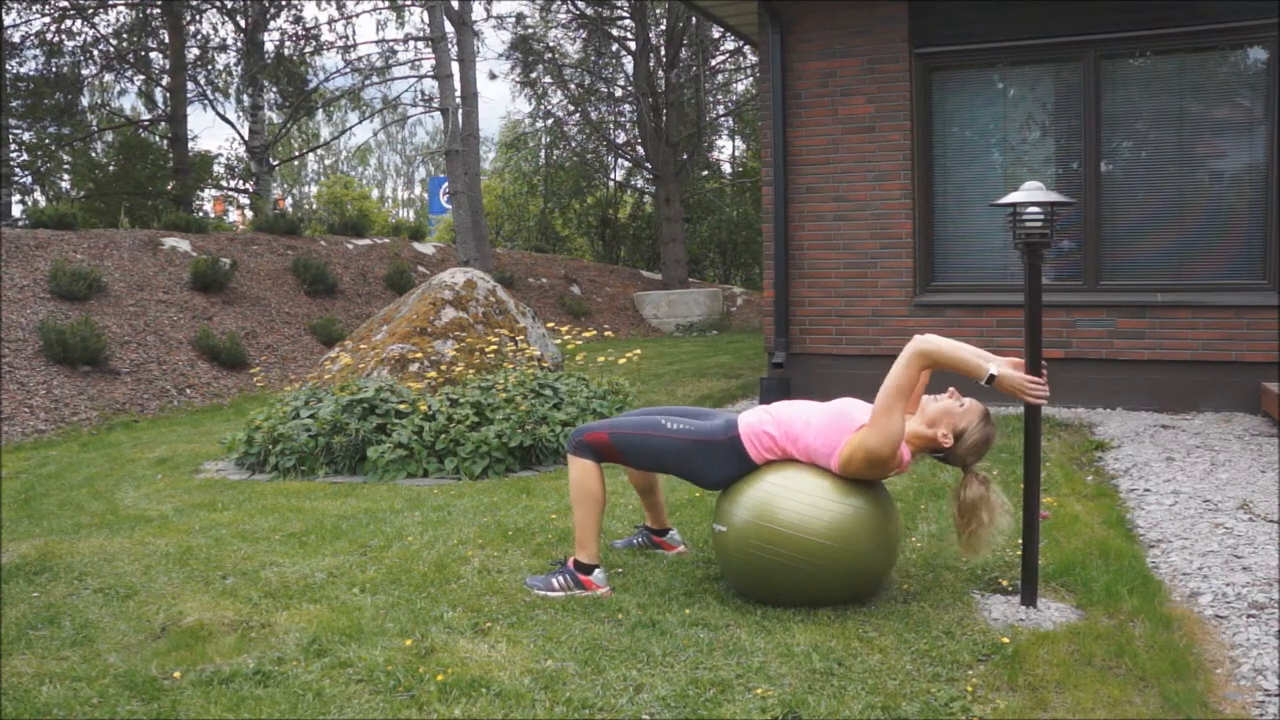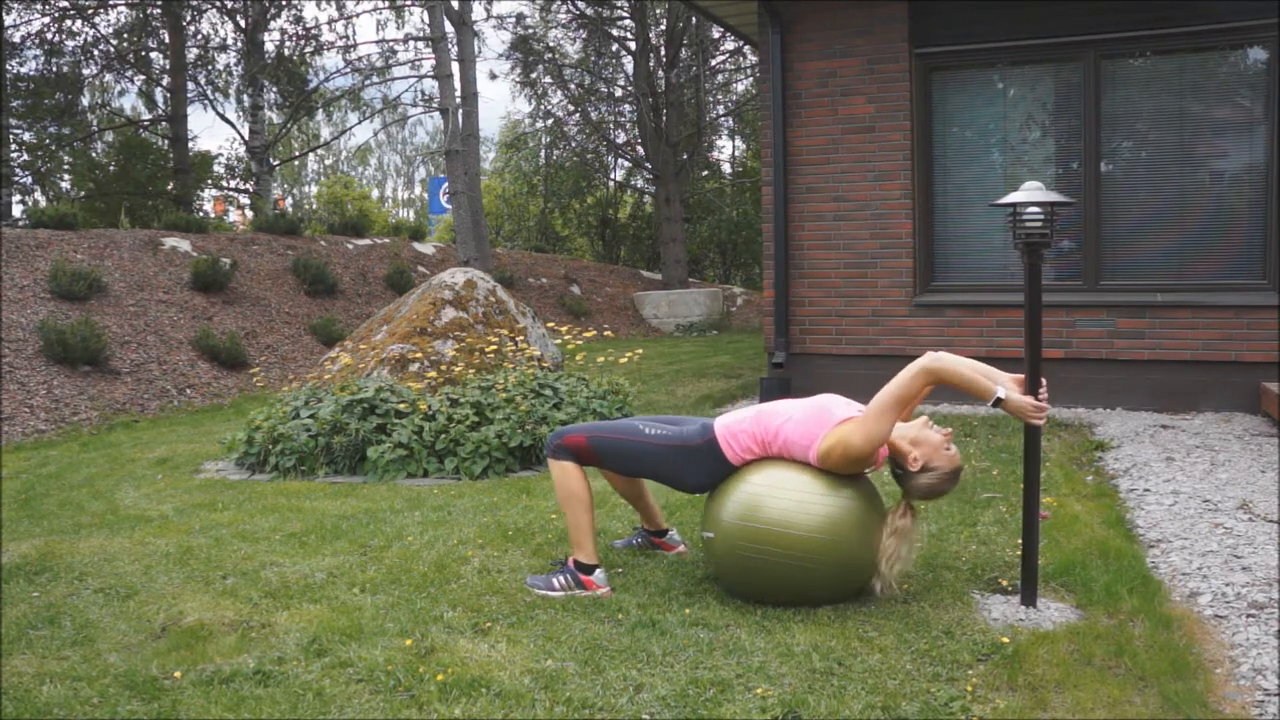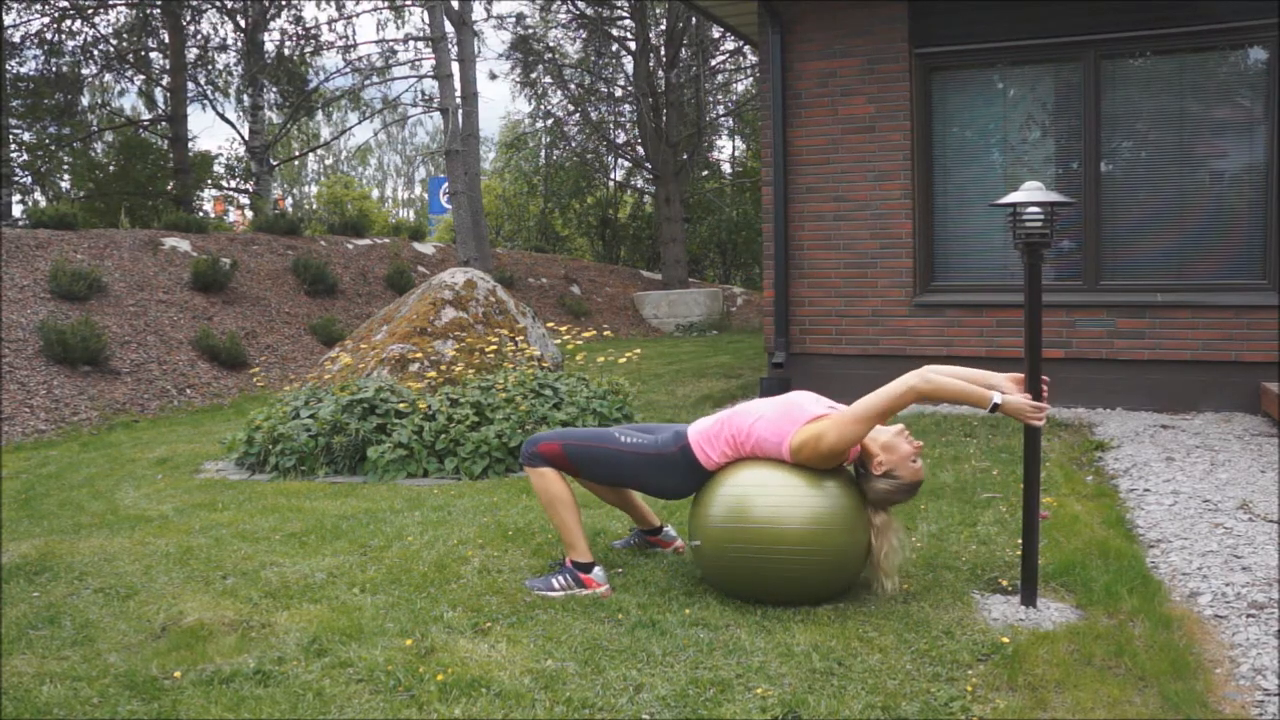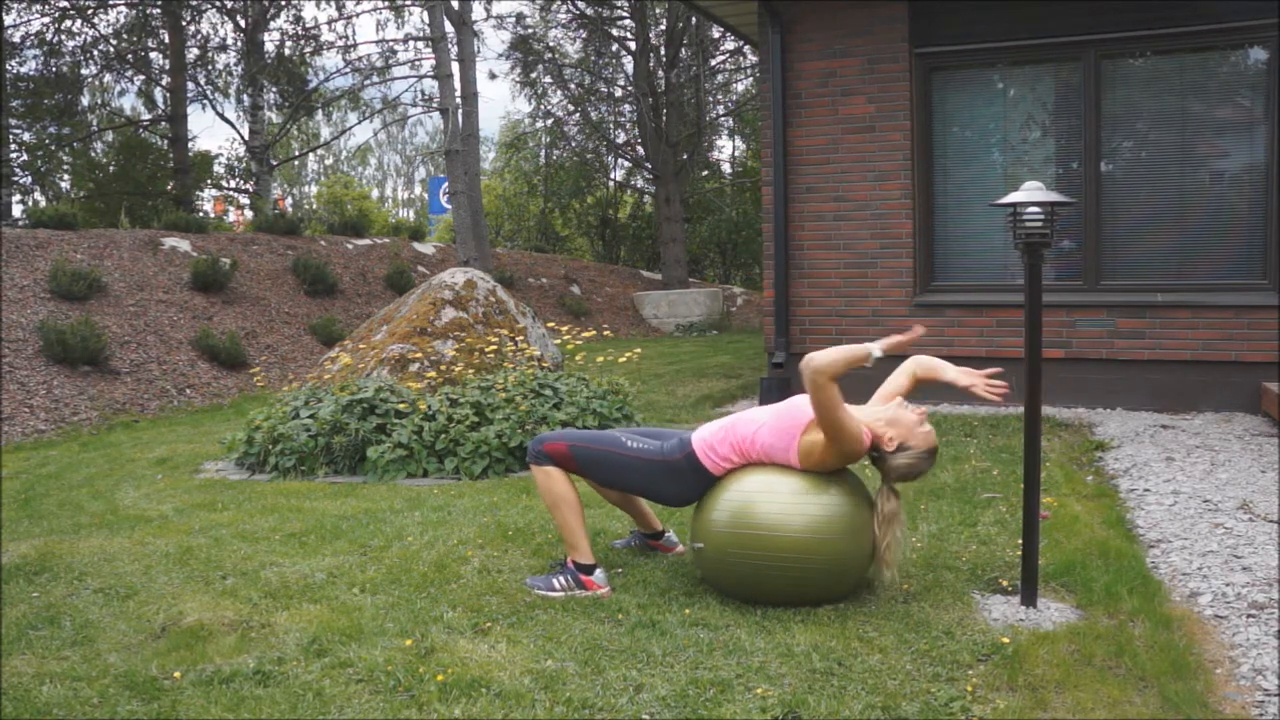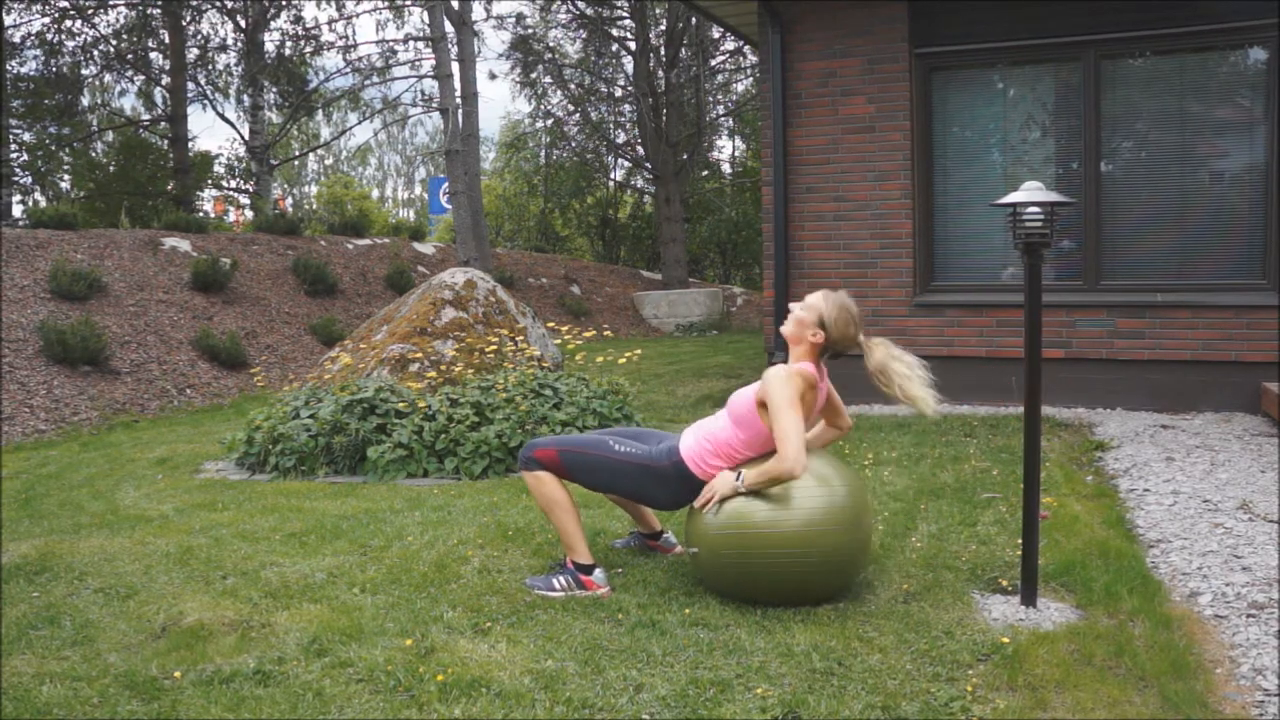
dt=0.5s
person 1, frame 1
left shoulder: (880, 451)
right shoulder: (904, 430)
left elbow: (919, 348)
right elbow: (925, 349)
left wrist: (994, 375)
right wrist: (997, 364)
left hip: (726, 448)
right hip: (740, 428)
left knee: (584, 441)
right knee: (623, 424)
left ankle: (585, 573)
right ankle: (660, 533)
person 1, frame 2
left shoulder: (858, 448)
right shoulder: (882, 433)
right elbow: (933, 363)
left wrist: (1003, 397)
right wrist: (1006, 380)
left hip: (708, 451)
right hip: (721, 433)
left knee: (563, 444)
right knee: (601, 439)
left ankle: (585, 572)
right ankle: (658, 533)
person 1, frame 3
left shoulder: (832, 445)
right shoulder: (857, 435)
right elbow: (920, 380)
right wrist: (999, 381)
left hip: (682, 458)
right hip: (689, 440)
left knee: (538, 452)
left ankle: (582, 572)
right ankle: (654, 532)
person 1, frame 4
left shoulder: (844, 442)
right shoulder: (867, 421)
left elbow: (813, 367)
right elbow: (910, 369)
left wrist: (875, 350)
right wrist: (951, 371)
left hip: (687, 464)
right hip: (699, 443)
left knee: (545, 451)
right knee: (579, 447)
left ankle: (585, 573)
right ankle: (655, 535)
person 1, frame 5
left shoulder: (784, 379)
right shoulder: (813, 374)
left elbow: (790, 465)
right elbow: (840, 426)
left wrist: (741, 480)
right wrist: (779, 452)
left hip: (677, 472)
right hip: (689, 450)
left knee: (536, 456)
right knee: (594, 443)
left ankle: (584, 572)
right ankle: (654, 535)
